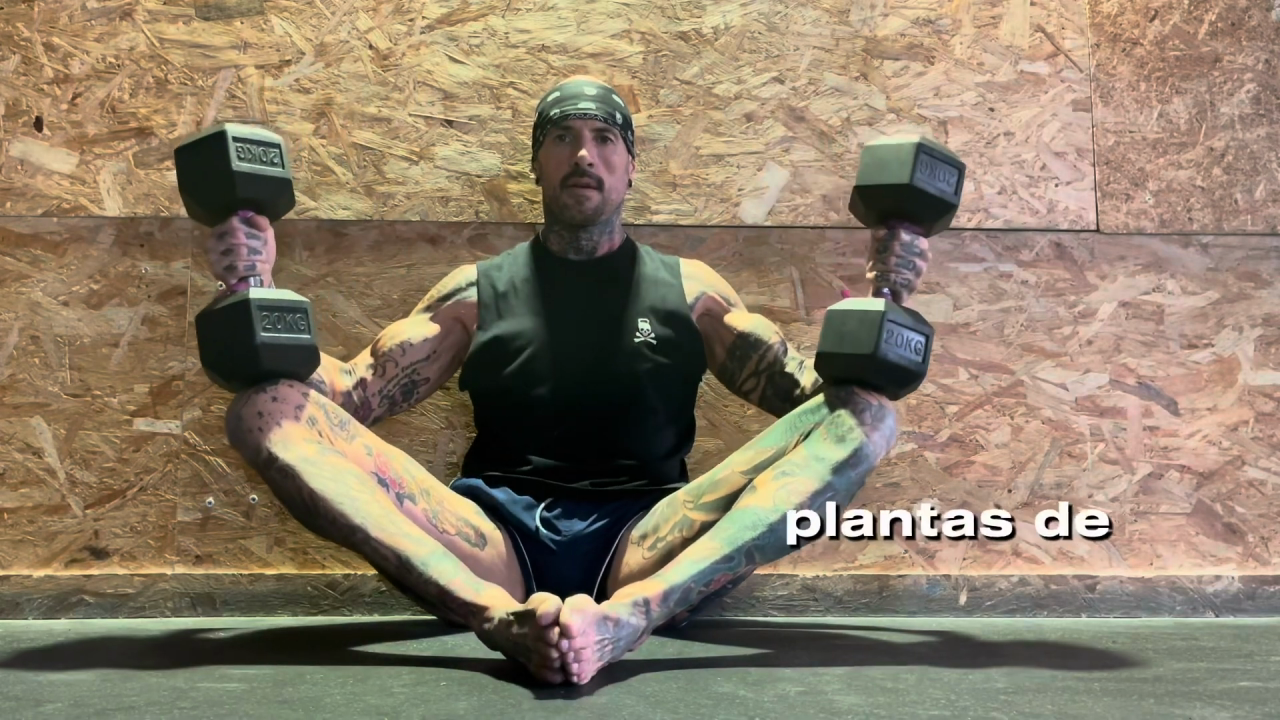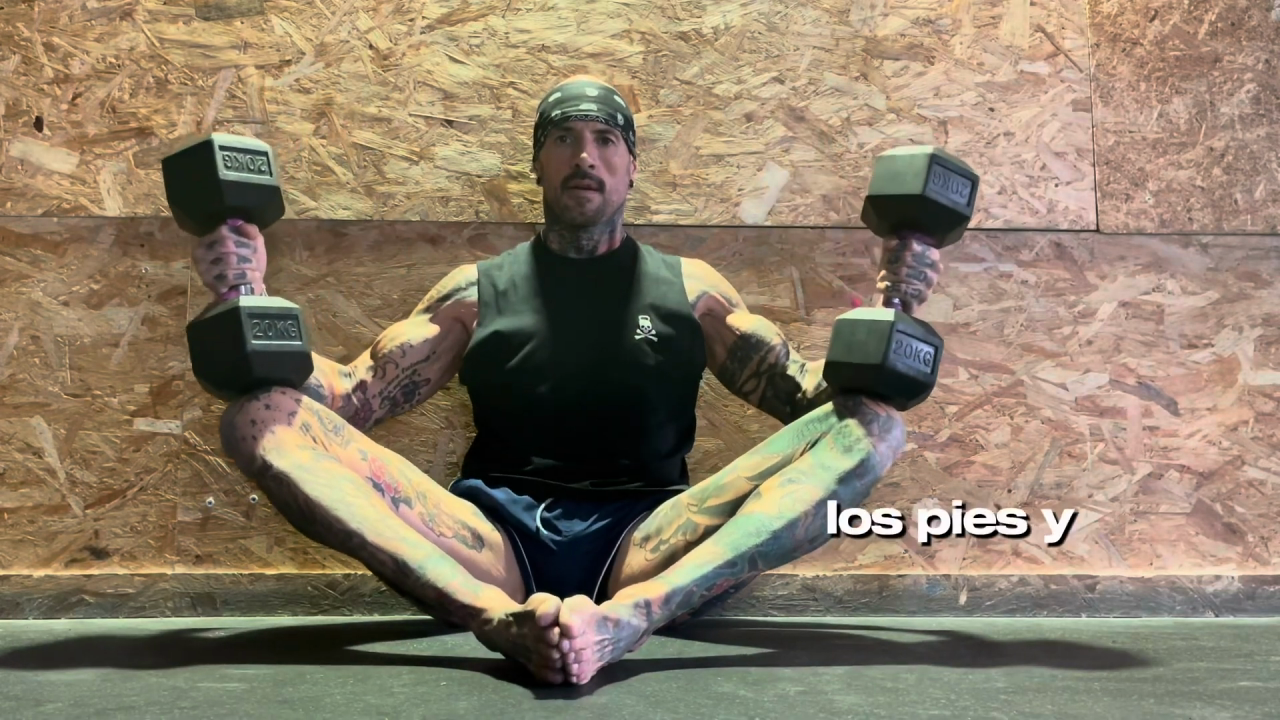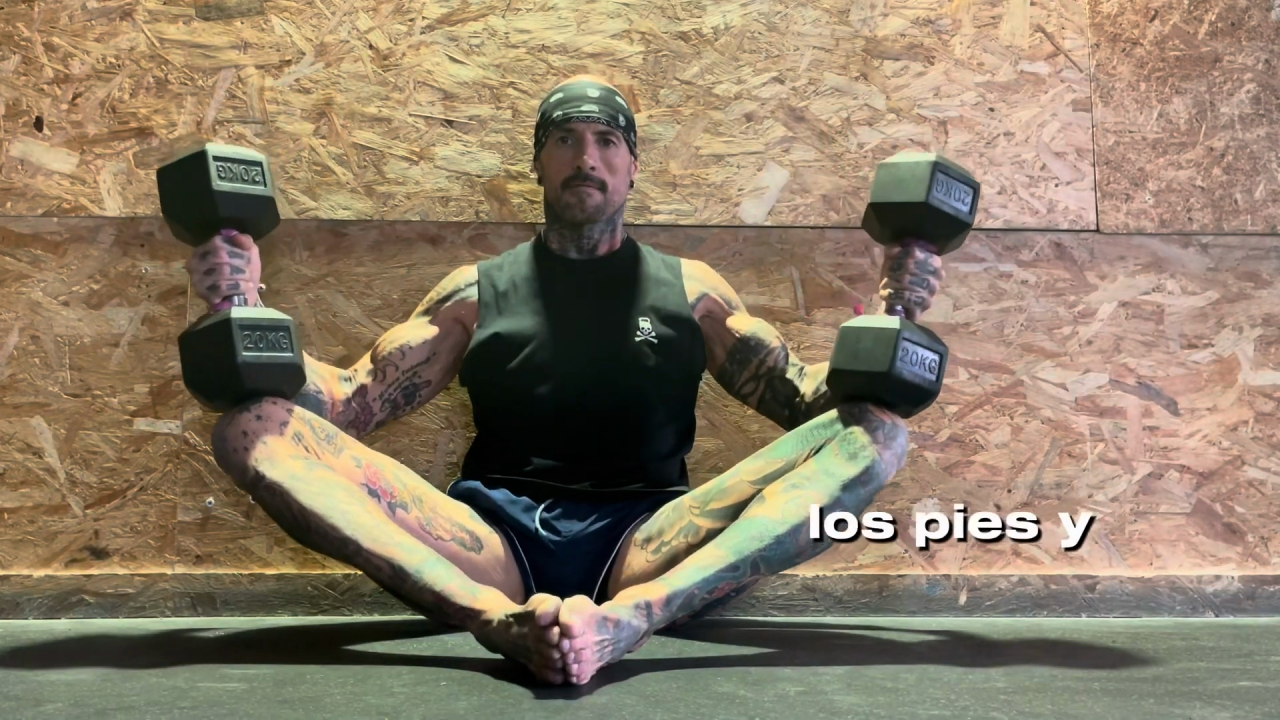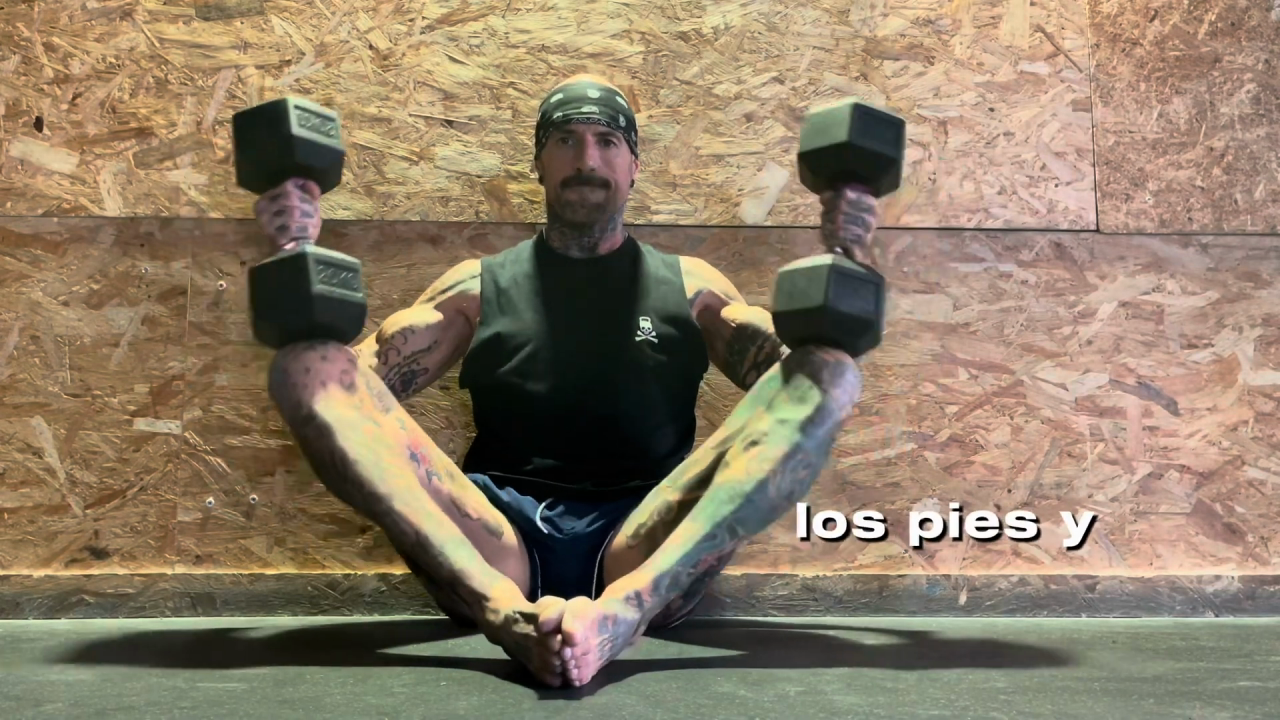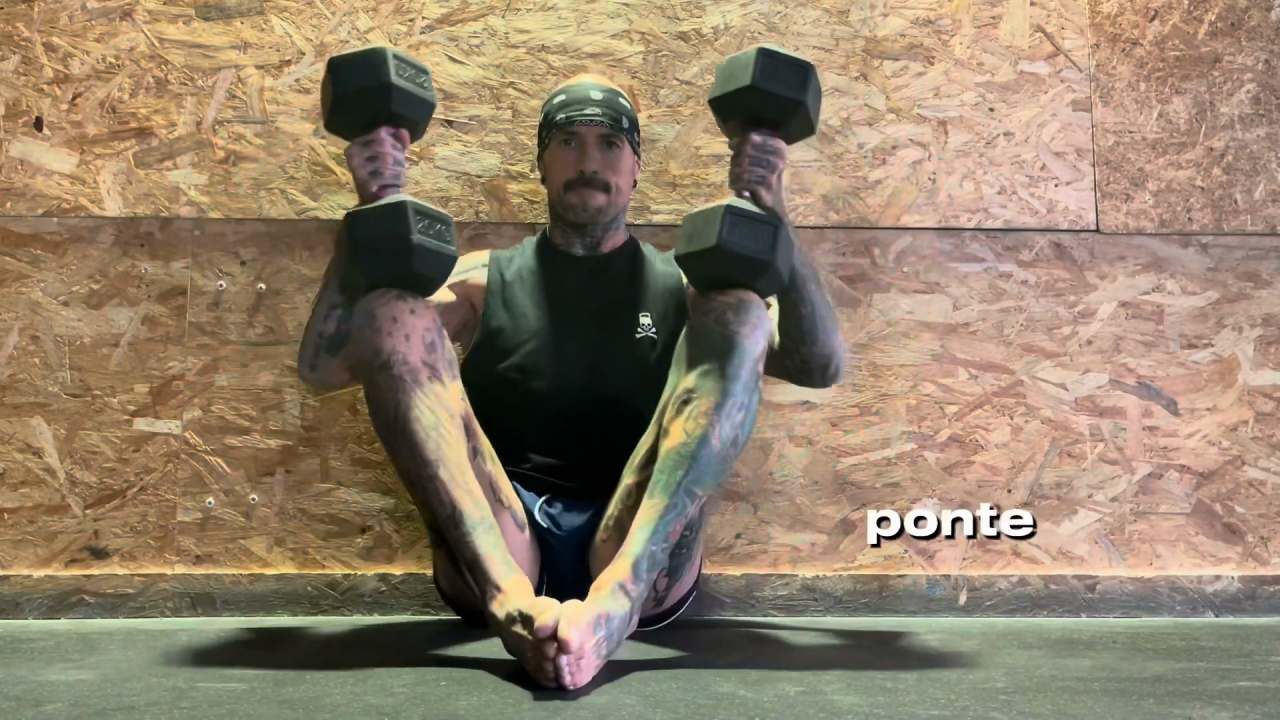
dt=0.3s
person 1, frame 1
left shoulder: (688, 287)
right shoulder: (477, 290)
left elbow: (807, 393)
right elbow: (350, 399)
left hip: (646, 552)
right hip: (496, 546)
left knee: (862, 418)
right knee: (265, 412)
left ankle: (621, 620)
right ankle: (507, 619)
person 1, frame 2
left shoulder: (688, 287)
right shoulder: (477, 290)
left elbow: (806, 398)
right elbow: (351, 402)
right wrist: (251, 301)
left hip: (646, 547)
right hip: (496, 544)
left knee: (870, 425)
right knee: (260, 419)
left ankle: (625, 618)
right ankle: (502, 618)
person 1, frame 3
left shoulder: (690, 288)
right shoulder: (477, 290)
left elbow: (808, 401)
right elbow: (348, 405)
right wrist: (245, 310)
left hip: (646, 550)
right hip: (496, 544)
left knee: (872, 431)
right knee: (253, 427)
left ankle: (626, 621)
right ankle: (502, 622)
person 1, frame 4
left shoulder: (687, 285)
right shoulder: (479, 286)
left elbow: (812, 387)
right elbow: (344, 388)
left hip: (644, 551)
right hip: (496, 546)
left knee: (829, 374)
right knee: (305, 370)
left ankle: (619, 612)
right ankle: (508, 613)
person 1, frame 5
left shoulder: (683, 282)
right shoulder: (481, 280)
left elbow: (821, 366)
right elbow: (323, 367)
left wrist: (772, 213)
right wrist: (372, 205)
left hip: (642, 557)
right hip: (497, 555)
left knee: (732, 315)
right knee: (391, 312)
left ankle: (610, 610)
right ankle: (516, 609)
